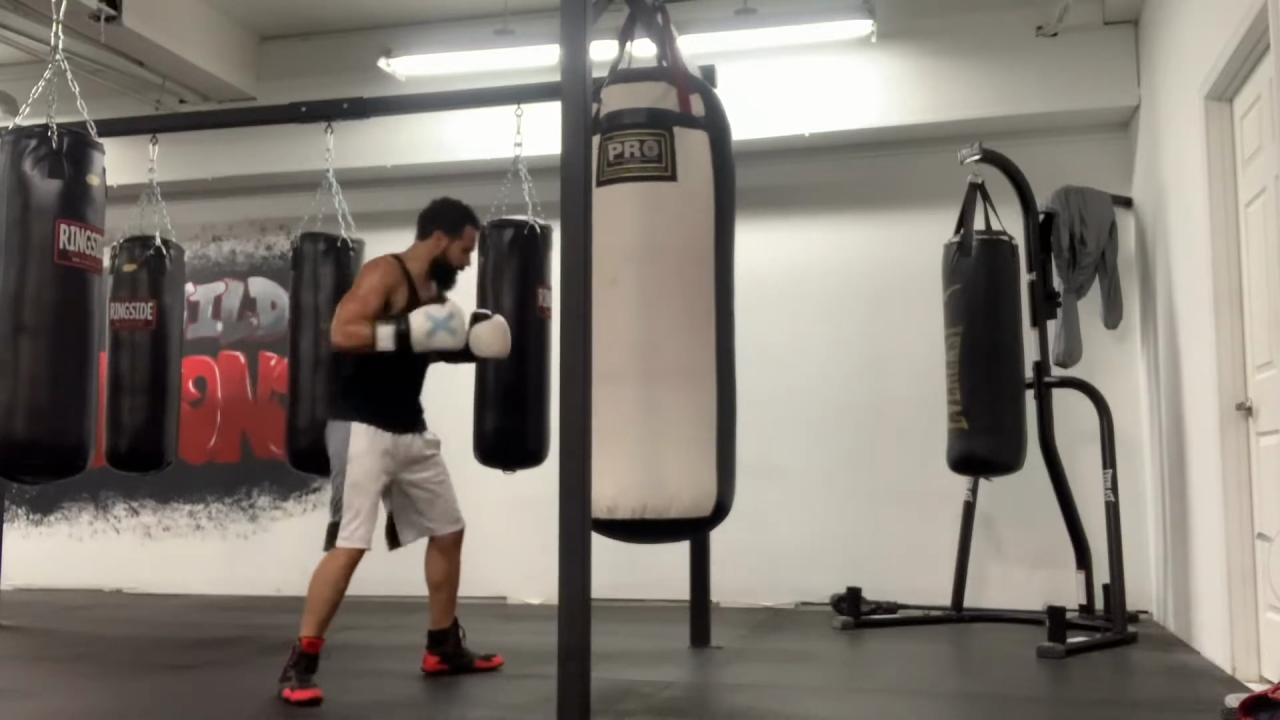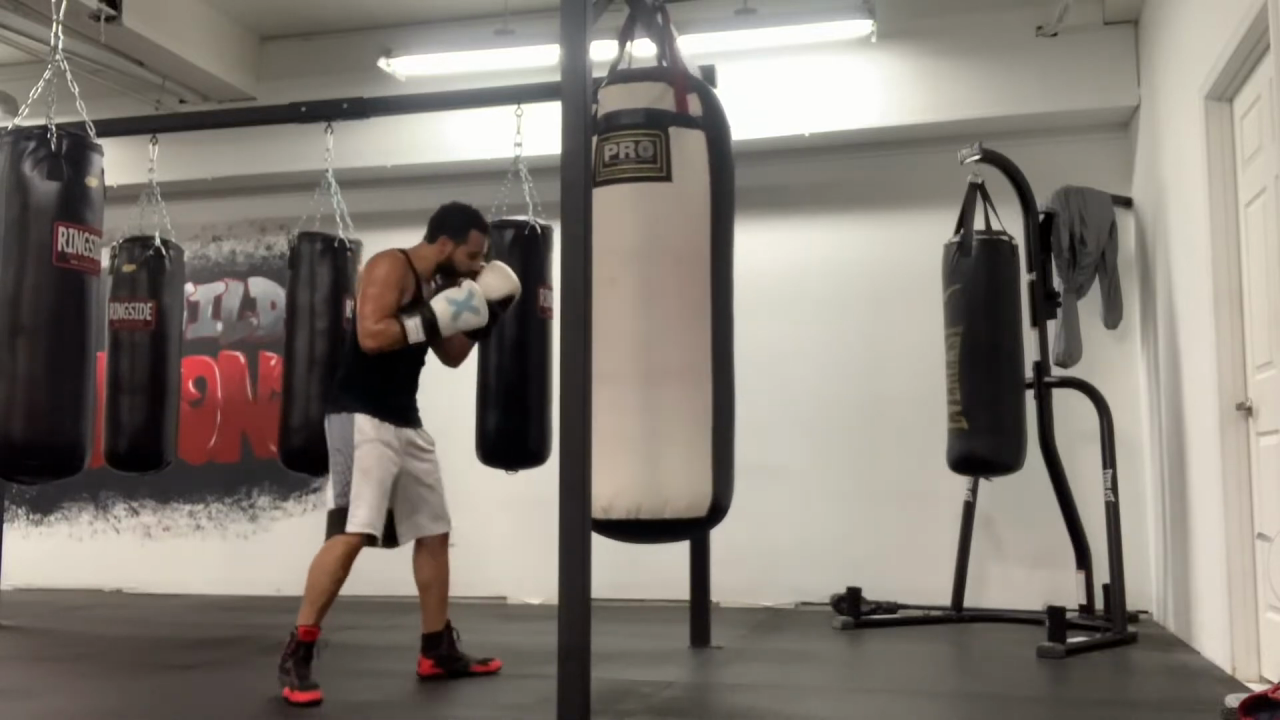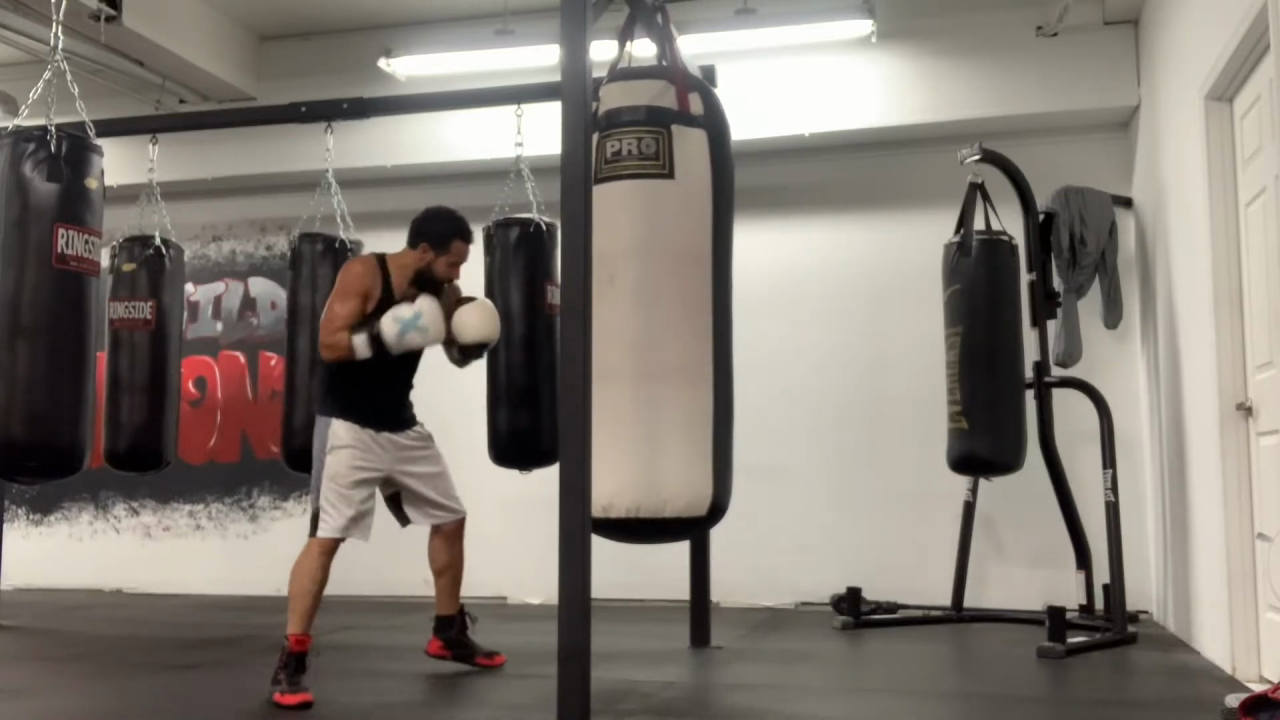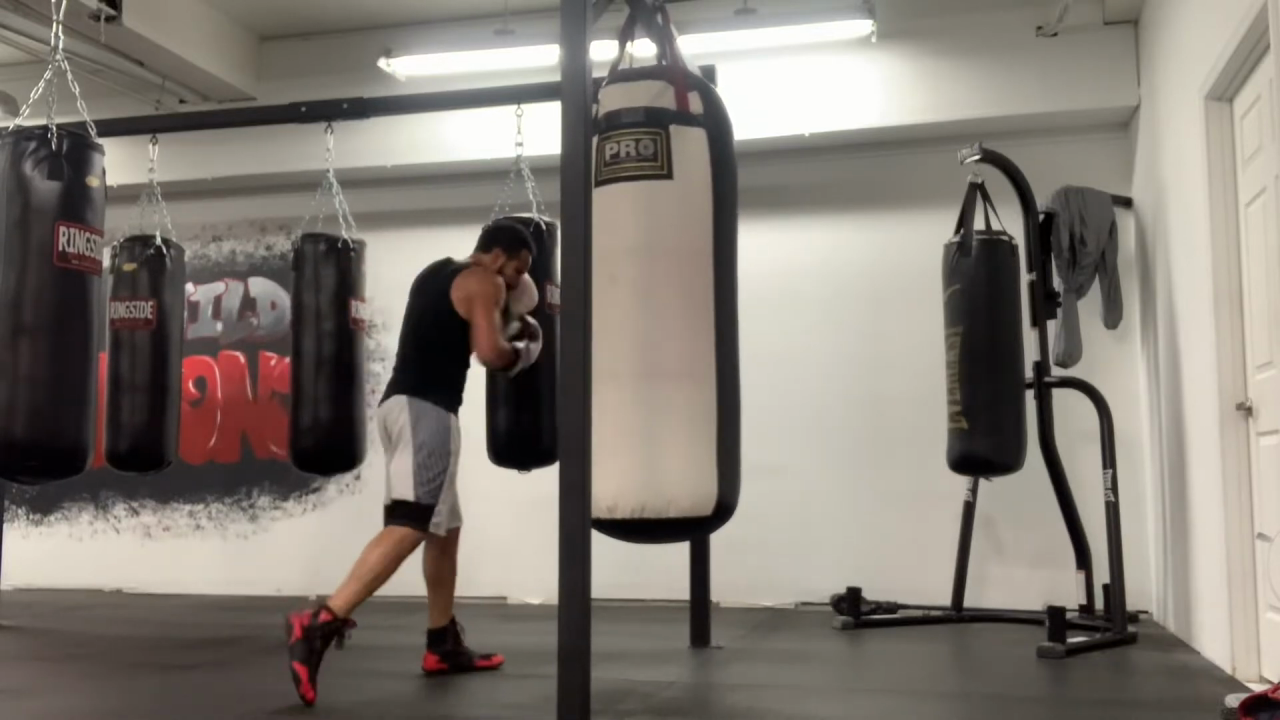
dt=0.5s
person 1, frame 1
left shoulder: (434, 288)
right shoulder: (383, 274)
right elbow: (342, 335)
left wrist: (468, 342)
right wrist: (408, 333)
left hip: (411, 431)
right hip: (361, 428)
left knee: (448, 532)
right knee: (348, 546)
left ankle: (443, 646)
right ankle: (300, 662)
person 1, frame 2
left shoulder: (439, 285)
right shoulder: (389, 266)
left elbow: (453, 356)
right elbow: (371, 335)
left wrist: (482, 313)
right wrist: (436, 317)
left hip: (406, 422)
right hip: (360, 418)
left knee: (433, 533)
right knee: (351, 533)
left ankle: (438, 650)
right ankle: (297, 656)
person 1, frame 3
left shoulder: (442, 293)
right shoulder: (362, 273)
left elbow: (458, 354)
right elbow: (328, 346)
left wrist: (474, 340)
right wrist: (387, 336)
left hip: (402, 427)
right hip: (347, 425)
left knee: (450, 519)
right knee: (326, 537)
left ankle: (449, 634)
right ankle: (290, 664)
person 1, frame 4
left shoulder: (439, 273)
right shoulder: (484, 283)
right elbow: (491, 353)
right wrist: (521, 341)
left hip: (405, 405)
right hip: (426, 410)
left knee: (442, 528)
right knee: (409, 526)
left ankle: (443, 644)
right ankle: (319, 625)
